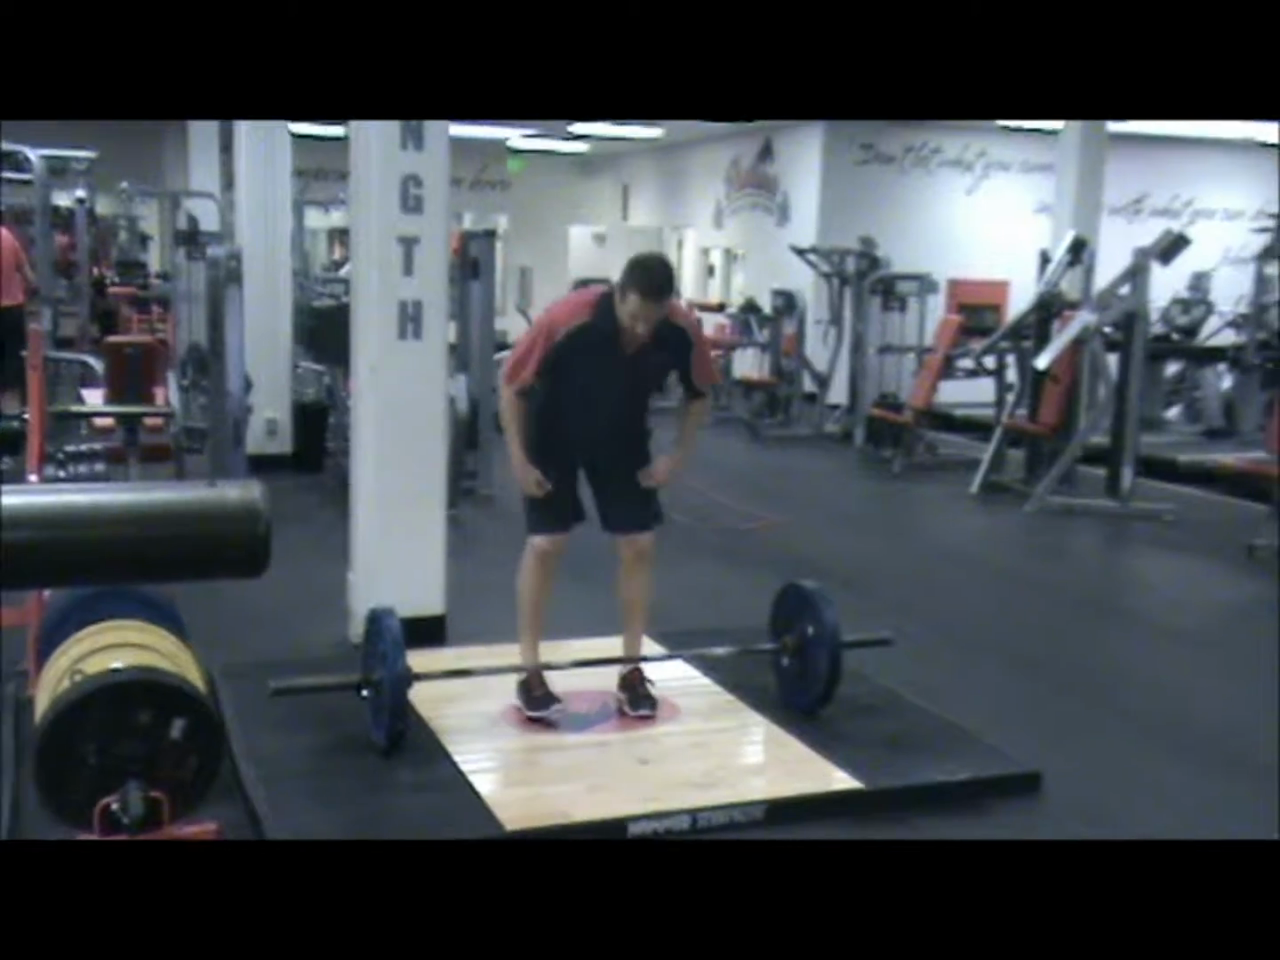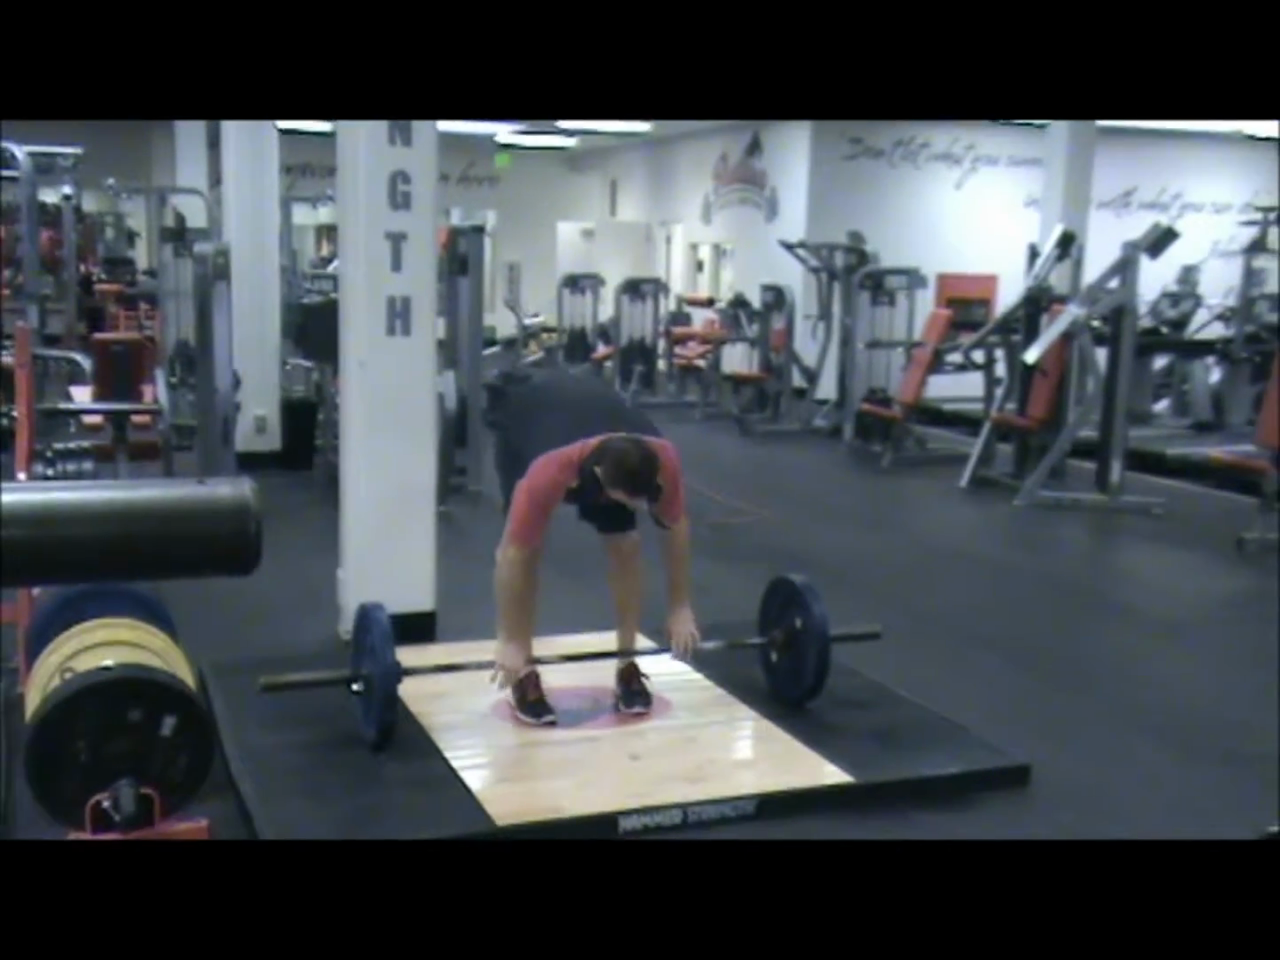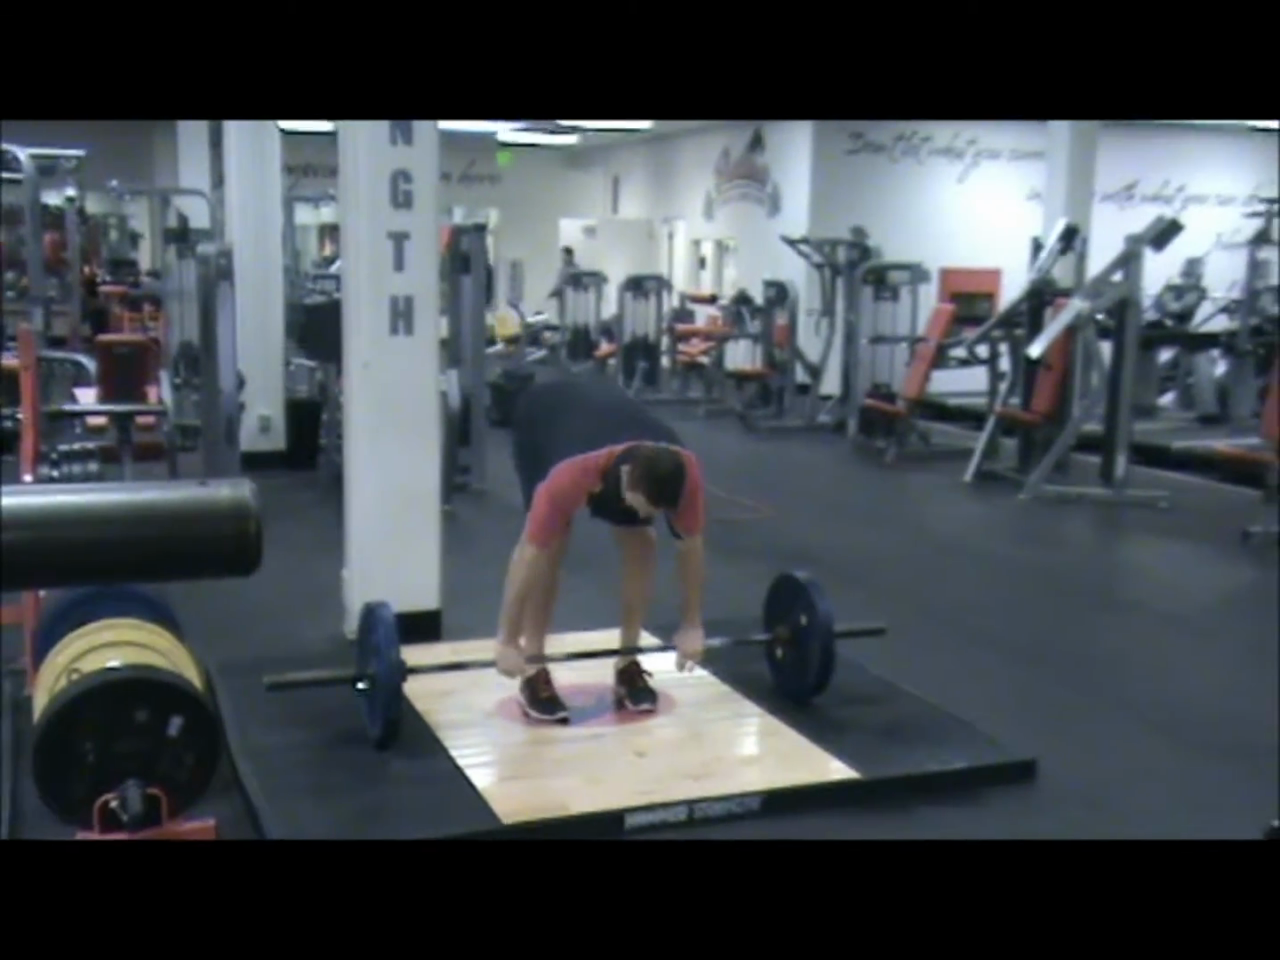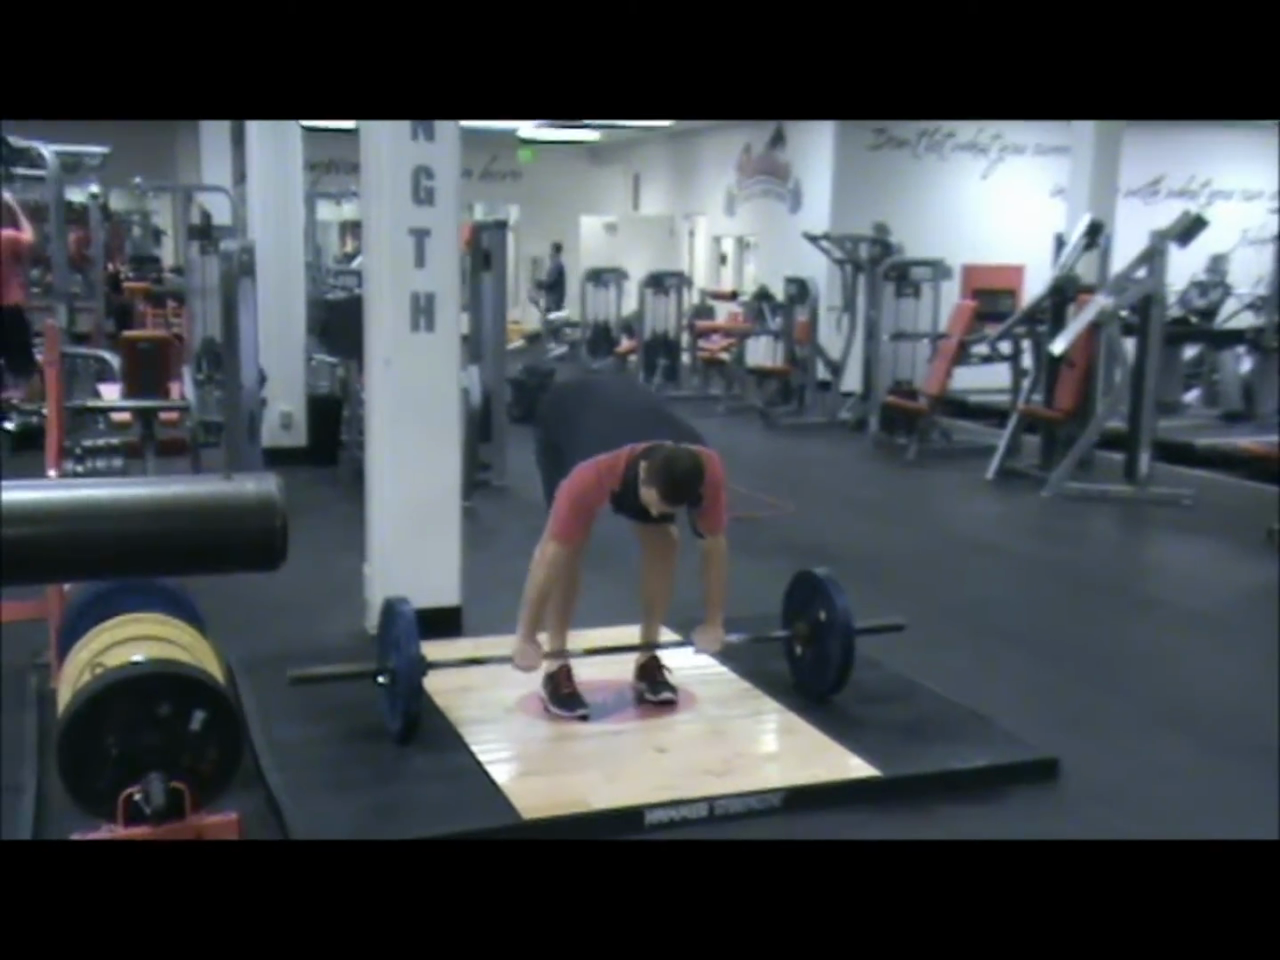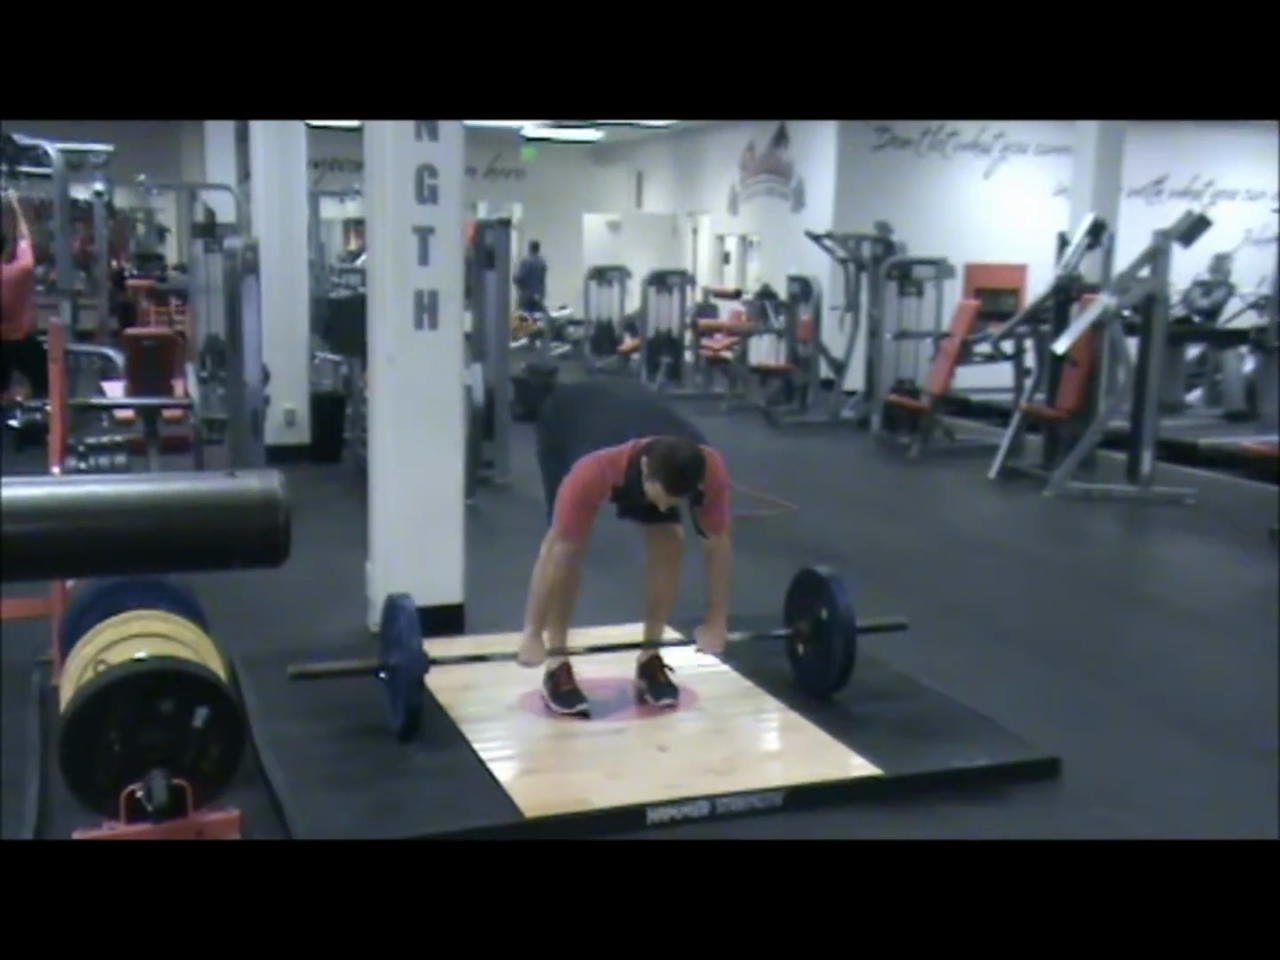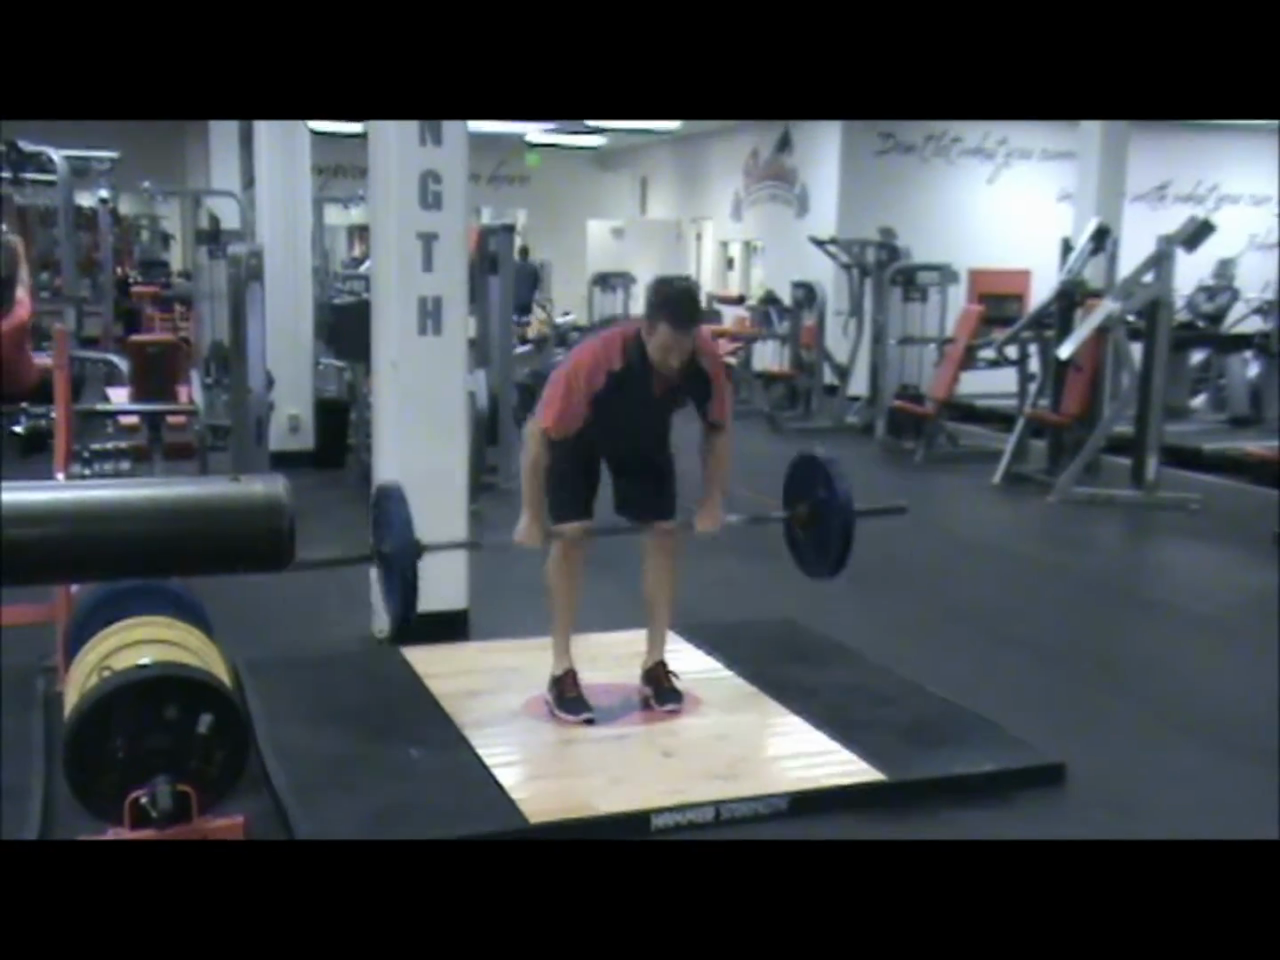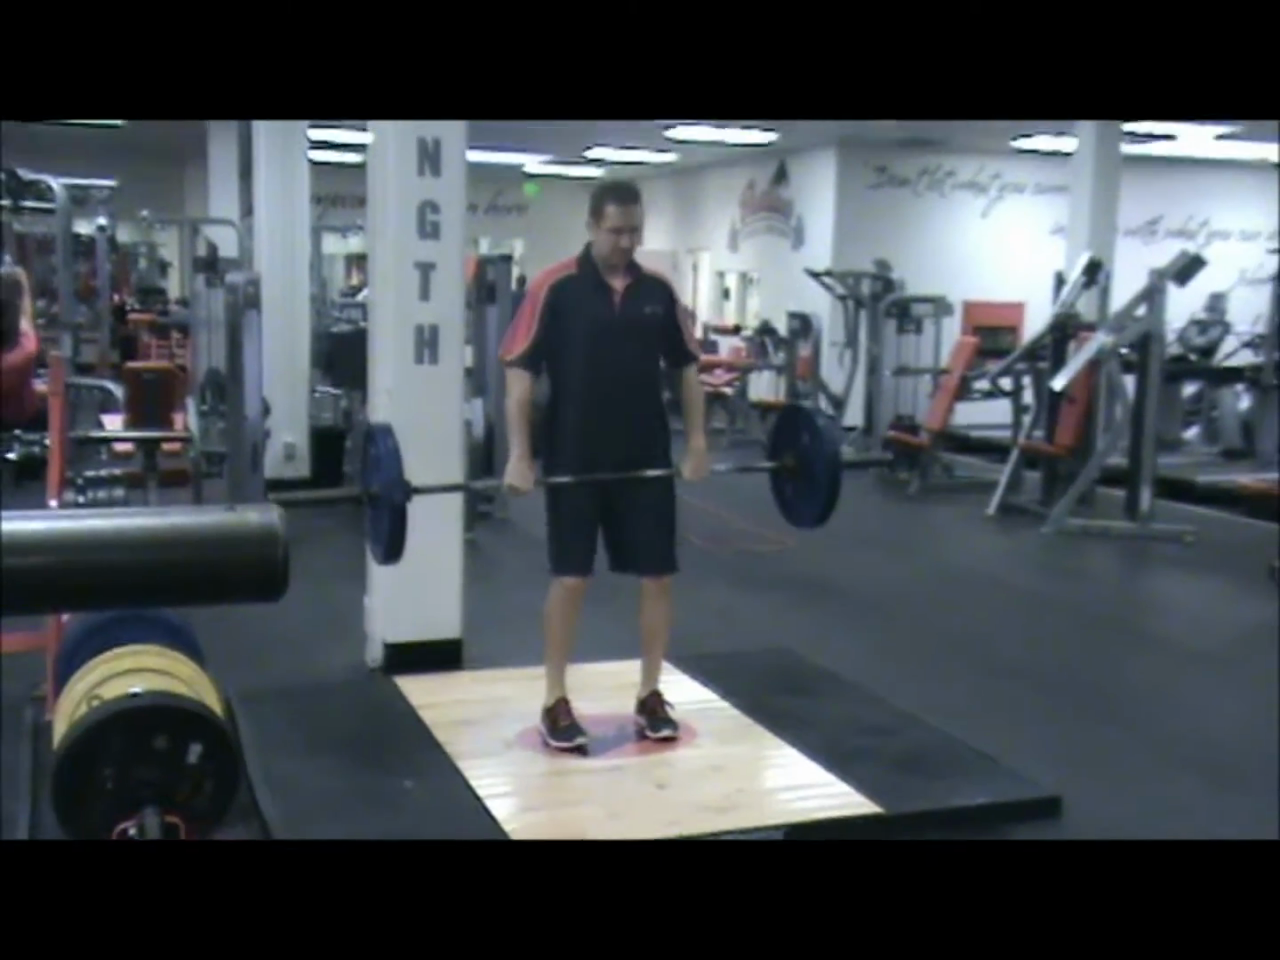
dt=0.7s
person 1, frame 1
left shoulder: (684, 330)
right shoulder: (567, 319)
left elbow: (699, 394)
right elbow: (511, 384)
left wrist: (678, 454)
right wrist: (517, 459)
left hip: (625, 440)
right hip: (554, 439)
left knee: (639, 546)
right knee: (544, 544)
left ankle: (631, 671)
right ankle: (530, 670)
person 1, frame 2
left shoulder: (662, 460)
right shoulder: (551, 471)
left elbow: (676, 528)
right elbow: (510, 554)
left wrist: (680, 607)
right wrist: (506, 642)
left knee: (625, 546)
right knee: (528, 548)
left ankle: (627, 666)
right ankle: (525, 674)
person 1, frame 3
left shoulder: (684, 470)
right shoulder: (572, 474)
left elbow: (690, 543)
right elbow: (528, 554)
left wrist: (692, 625)
right wrist: (507, 642)
left knee: (642, 543)
right knee: (551, 546)
left ankle: (627, 665)
right ankle: (534, 674)
person 1, frame 4
left shoulder: (707, 470)
right shoulder: (594, 473)
left elbow: (714, 543)
right elbow: (550, 552)
left wrist: (713, 623)
right wrist: (526, 638)
right hip: (562, 415)
left knee: (664, 540)
right knee: (570, 545)
left ankle: (648, 660)
right ankle: (556, 670)
person 1, frame 5
left shoulder: (710, 469)
right shoulder: (594, 470)
left elbow: (718, 541)
right elbow: (555, 549)
left wrist: (716, 622)
right wrist: (533, 634)
right hip: (564, 419)
left knee: (669, 540)
right knee: (572, 544)
left ankle: (650, 660)
right ankle: (557, 668)
person 1, frame 6
left shoulder: (705, 360)
right shoulder: (594, 361)
left elbow: (718, 429)
right elbow: (538, 433)
left wrist: (712, 502)
right wrist: (532, 515)
left hip: (644, 437)
right hip: (577, 431)
left knee: (663, 539)
right knee: (571, 537)
left ankle: (654, 667)
right ankle: (562, 674)
person 1, frame 7
left shoulder: (658, 291)
right shoulder: (554, 287)
left elbow: (685, 365)
right elbow: (520, 369)
left wrist: (696, 439)
right wrist: (519, 455)
left hip: (646, 459)
right hip: (573, 460)
left knee: (658, 578)
right knee: (570, 579)
left ankle: (649, 697)
right ankle: (555, 702)
